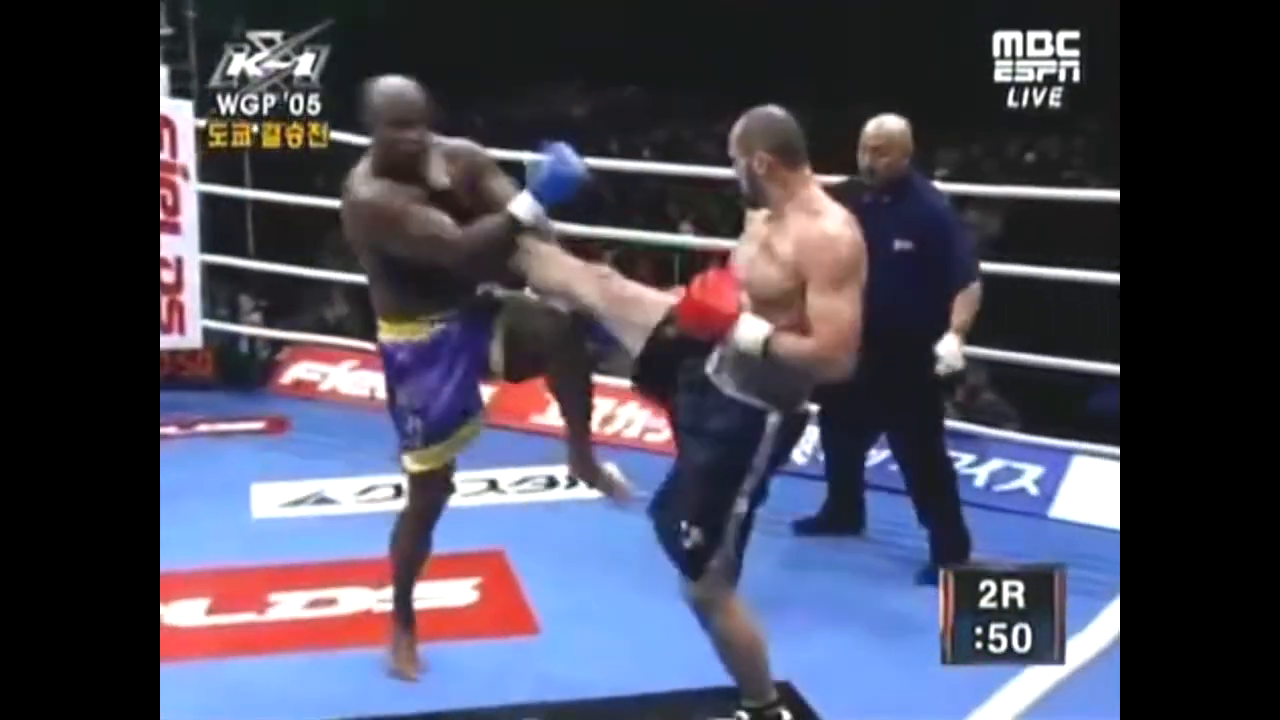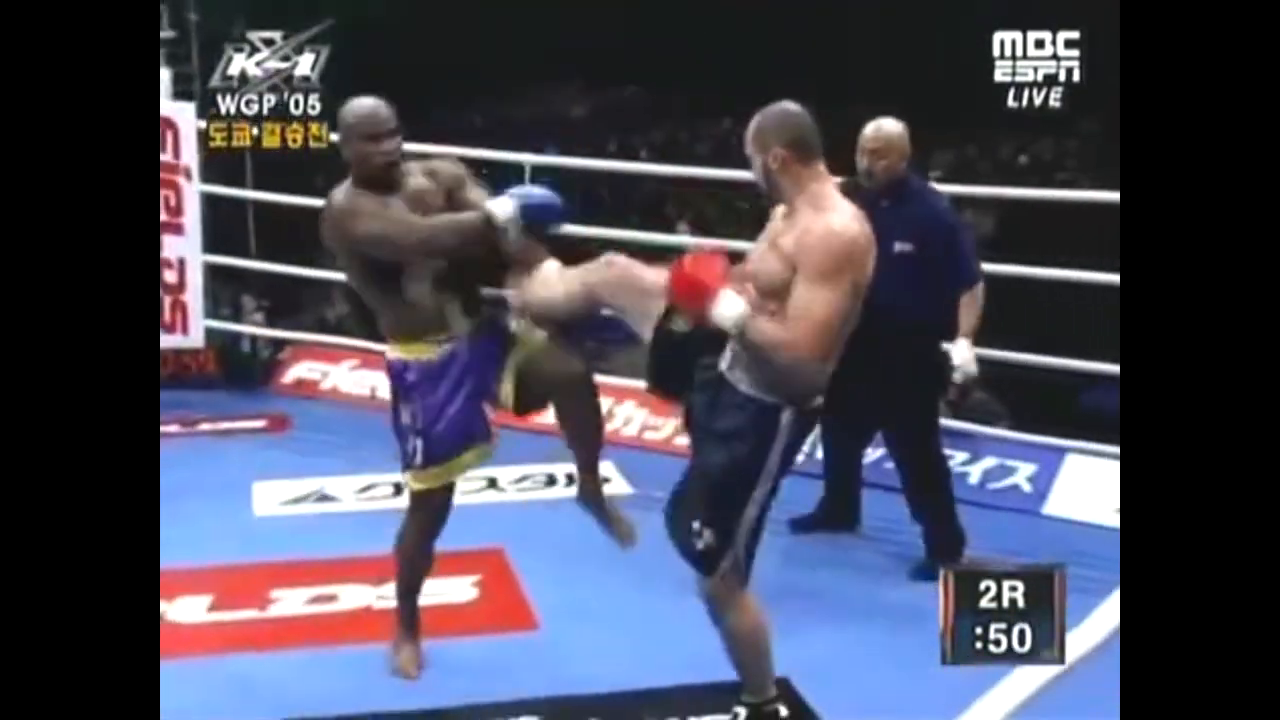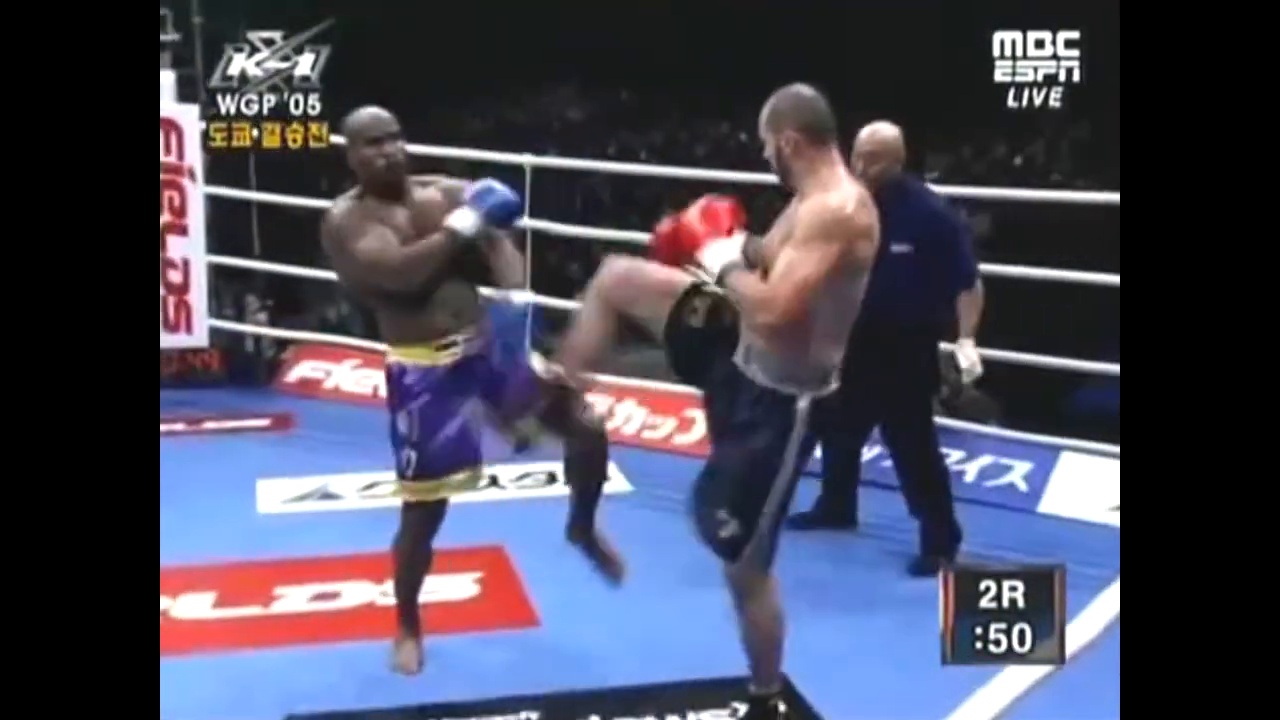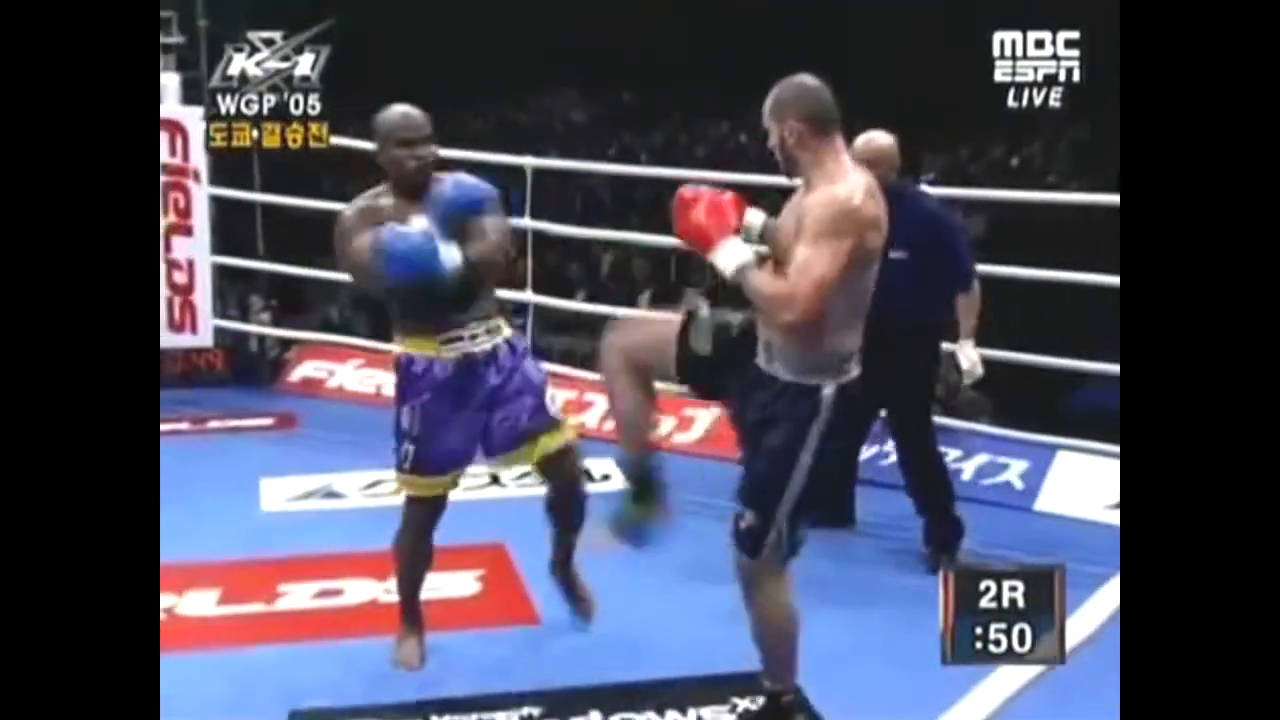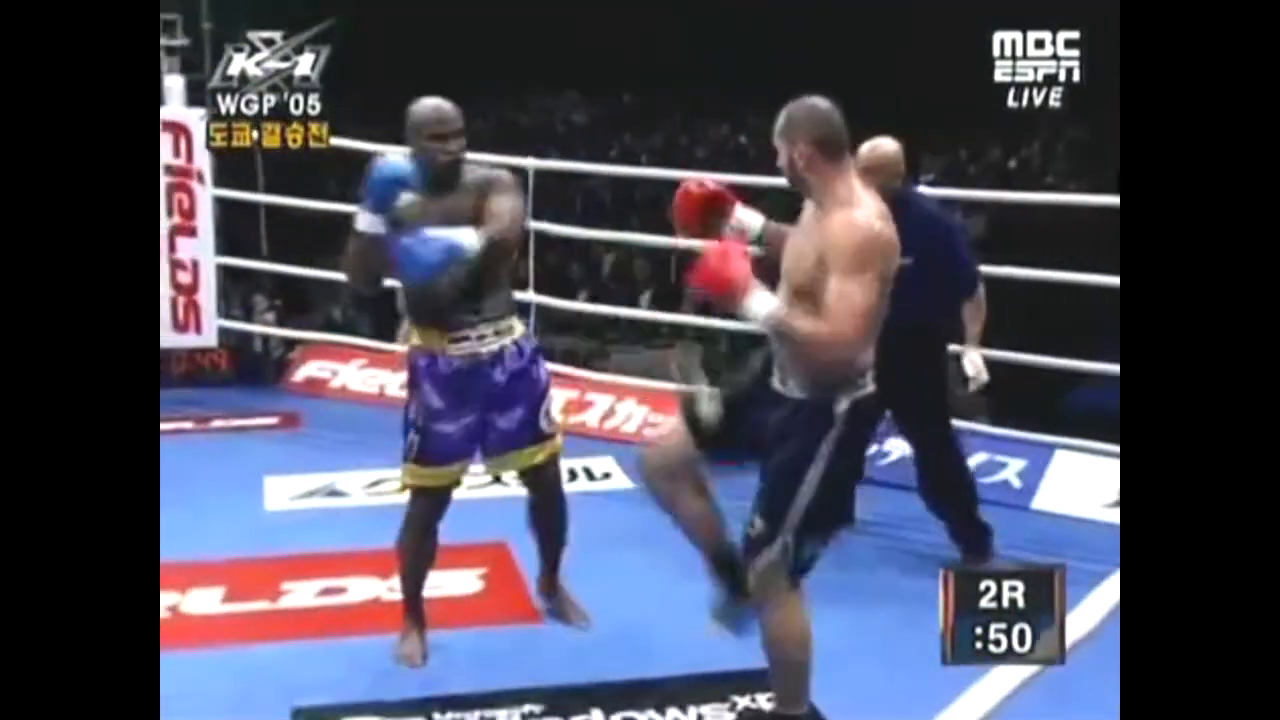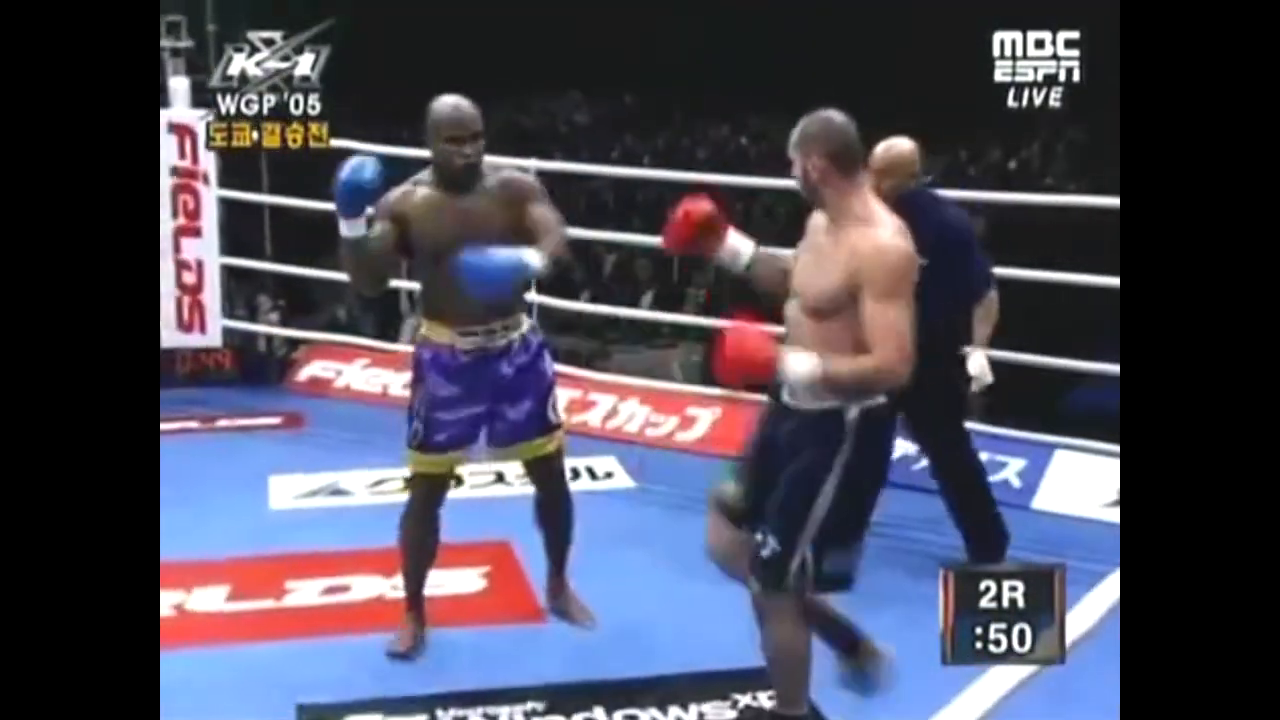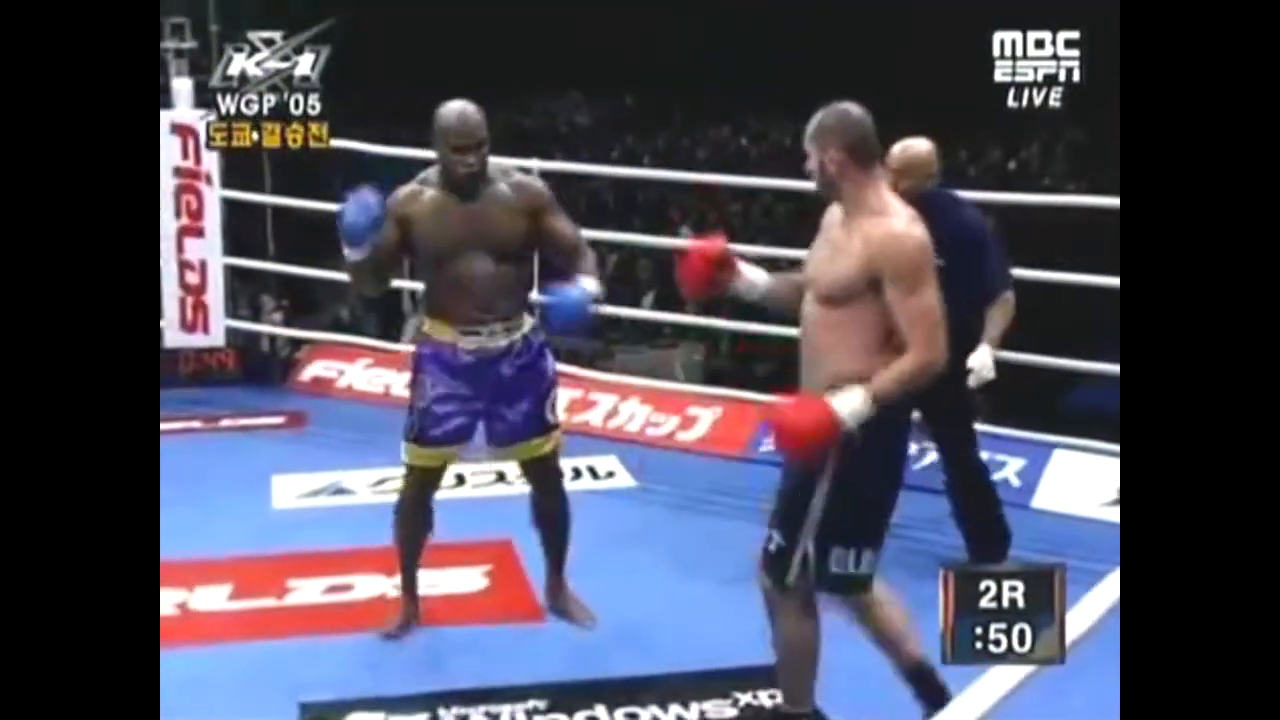
dt=0.1s
person 1, frame 1
left shoulder: (830, 238)
right shoulder: (768, 216)
left elbow: (836, 359)
left wrist: (741, 329)
right wrist: (699, 305)
left hip: (751, 418)
right hip: (704, 371)
left knee: (709, 586)
right knee: (601, 286)
right ankle: (507, 252)
person 1, frame 2
left shoulder: (839, 232)
right shoulder: (791, 210)
left elbow: (799, 351)
left wrist: (720, 303)
right wrist: (719, 291)
left hip: (764, 415)
right hip: (721, 368)
left knee: (721, 580)
person 1, frame 3
left shoulder: (838, 212)
right shoulder: (815, 196)
left elbow: (773, 309)
left wrist: (715, 249)
right wrist: (729, 244)
left hip: (783, 403)
right hip: (739, 357)
left knee: (745, 570)
right knee: (620, 276)
person 1, frame 4
left shoulder: (845, 201)
right shoulder: (821, 185)
left elbow: (791, 306)
left wrist: (722, 247)
right wrist: (743, 219)
left hip: (812, 394)
right hip: (771, 361)
left knee: (759, 563)
person 1, frame 5
left shoulder: (861, 229)
right shoulder: (826, 205)
left elbow: (837, 342)
left wrist: (748, 295)
right wrist: (736, 220)
left hip: (823, 412)
right hip: (780, 385)
left knee: (770, 577)
right knee: (664, 466)
right ankle: (733, 573)
person 1, frame 6
left shoulder: (880, 246)
right shoulder: (826, 221)
left elbow: (892, 366)
left wrist: (784, 364)
right wrist: (727, 243)
left hip: (839, 428)
right hip: (798, 415)
left knee: (777, 587)
person 1, frame 7
left shoulder: (896, 236)
right shoulder: (839, 214)
left elbow: (929, 355)
left wrist: (845, 411)
right wrist: (740, 278)
left hip: (857, 430)
right hip: (830, 417)
left knee: (786, 583)
right knee: (846, 580)
person 2, frame 1
left shoulder: (460, 159)
right shoulder: (371, 195)
left elbow: (501, 232)
right elbow: (459, 249)
right wrist: (534, 203)
left hip: (471, 317)
right hip: (419, 346)
left knee: (559, 330)
right knee: (429, 492)
left ankle: (582, 456)
right ankle: (403, 626)
person 2, frame 2
left shoulder: (439, 178)
right shoulder: (345, 209)
left elbow: (510, 236)
right elbow: (428, 238)
right wrist: (511, 207)
left hip: (479, 336)
right hip: (423, 366)
left knee: (569, 376)
right knee: (429, 507)
left ankle: (591, 488)
right ankle: (406, 630)
person 2, frame 3
left shoulder: (447, 194)
right shoulder: (346, 220)
left elbow: (498, 248)
right elbow: (401, 272)
left wrist: (514, 305)
right wrist: (468, 221)
left hip: (485, 347)
right hip: (423, 374)
left knee: (586, 429)
right knee: (423, 514)
left ankle: (584, 528)
right ankle: (407, 628)
person 2, frame 4
left shoulder: (470, 193)
right shoulder: (364, 213)
left elbow: (495, 251)
right elbow: (374, 276)
left wrist: (441, 257)
right wrist: (429, 222)
left hip: (498, 351)
right hip: (430, 370)
left knee: (565, 473)
right knee: (423, 508)
left ankle: (564, 568)
right ankle: (410, 625)
person 2, frame 5
left shoulder: (495, 184)
right shoulder: (391, 204)
left elbow: (506, 235)
right elbow: (361, 279)
left wrist: (453, 245)
right wrist: (373, 211)
left hip: (508, 351)
right hip: (440, 363)
left knee: (546, 484)
right knee: (427, 501)
left ankle: (551, 584)
right ankle: (413, 620)
person 2, frame 6
left shoulder: (516, 187)
right shoulder: (404, 203)
left elbow: (555, 241)
right elbow: (367, 283)
left wrist: (521, 262)
right wrist: (352, 220)
left hip: (516, 348)
right hip: (446, 356)
left knee: (550, 476)
right knee: (427, 490)
left ankle: (558, 586)
right ankle: (413, 612)
person 2, frame 7
left shoulder: (525, 192)
right shoulder: (409, 202)
left elbow: (577, 253)
right elbow: (370, 285)
left wrist: (582, 289)
right wrist: (355, 246)
left hip: (517, 349)
right hip: (447, 353)
left knee: (546, 475)
right knee: (420, 481)
left ankle: (557, 585)
right ankle: (408, 597)
person 3, frame 1
left shoulder: (932, 210)
right shoulder: (851, 200)
left elbow: (969, 284)
left wrist: (954, 336)
left hip: (911, 353)
right hip: (858, 345)
left knee: (919, 450)
right knee: (840, 429)
left ankle: (950, 548)
right ankle: (843, 512)
person 3, frame 2
left shoulder: (932, 212)
right shoulder: (851, 202)
left elbow: (970, 284)
left wrist: (963, 339)
left hip: (911, 351)
right hip: (857, 344)
left knee: (916, 447)
right knee: (839, 426)
left ankle: (944, 545)
right ankle: (838, 508)
person 3, frame 3
left shoulder: (930, 212)
left elbow: (968, 283)
left wrist: (966, 339)
left hip: (907, 347)
right hip: (855, 341)
left knee: (913, 443)
right knee: (838, 425)
left ankle: (940, 541)
right ankle: (836, 506)
person 3, frame 4
left shoulder: (927, 216)
left elbow: (965, 283)
left wrist: (966, 340)
left hip: (909, 347)
left knee: (914, 440)
left ankle: (944, 535)
person 3, frame 5
left shoulder: (932, 222)
left elbow: (970, 289)
left wrist: (971, 347)
left hip: (917, 352)
left knee: (935, 444)
left ankle: (973, 537)
person 3, frame 6
left shoulder: (947, 223)
left elbow: (984, 293)
left wrist: (978, 349)
left hip: (931, 356)
left knee: (948, 450)
left ankle: (987, 543)
person 3, frame 7
left shoulder: (963, 223)
left elbow: (1001, 294)
left wrist: (986, 347)
left hip: (946, 356)
left knee: (958, 451)
left ankle: (988, 544)
